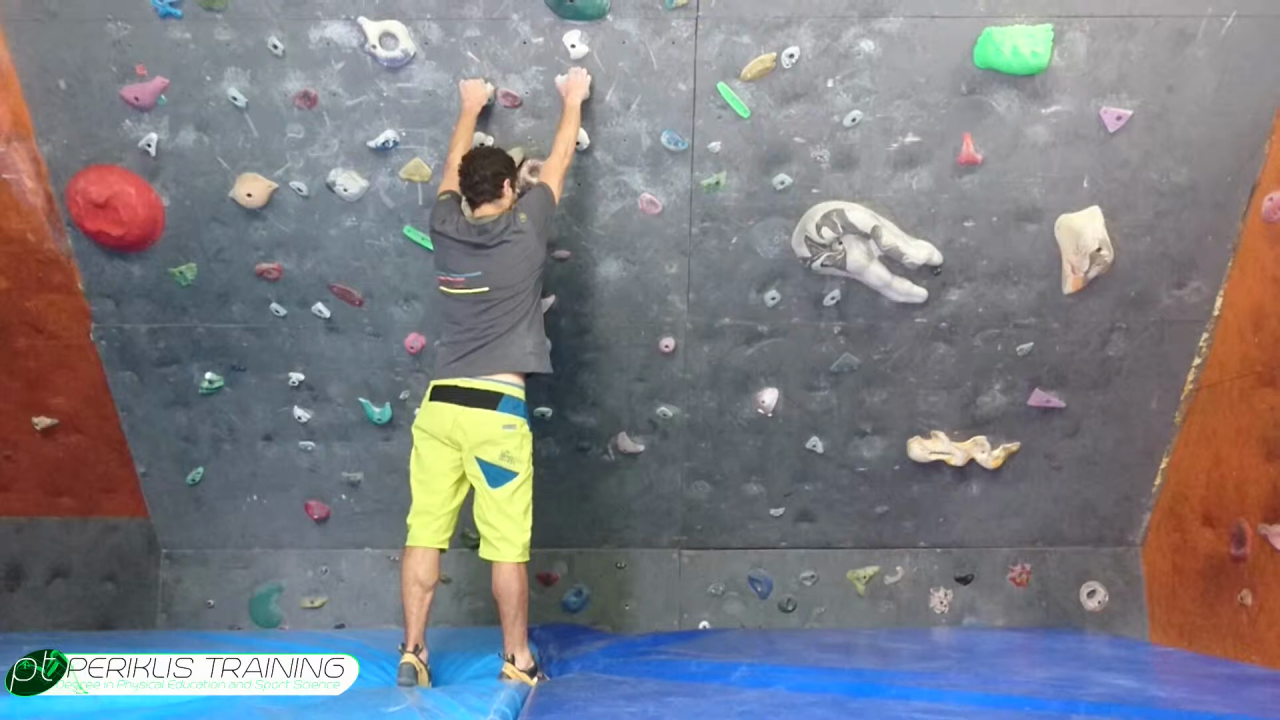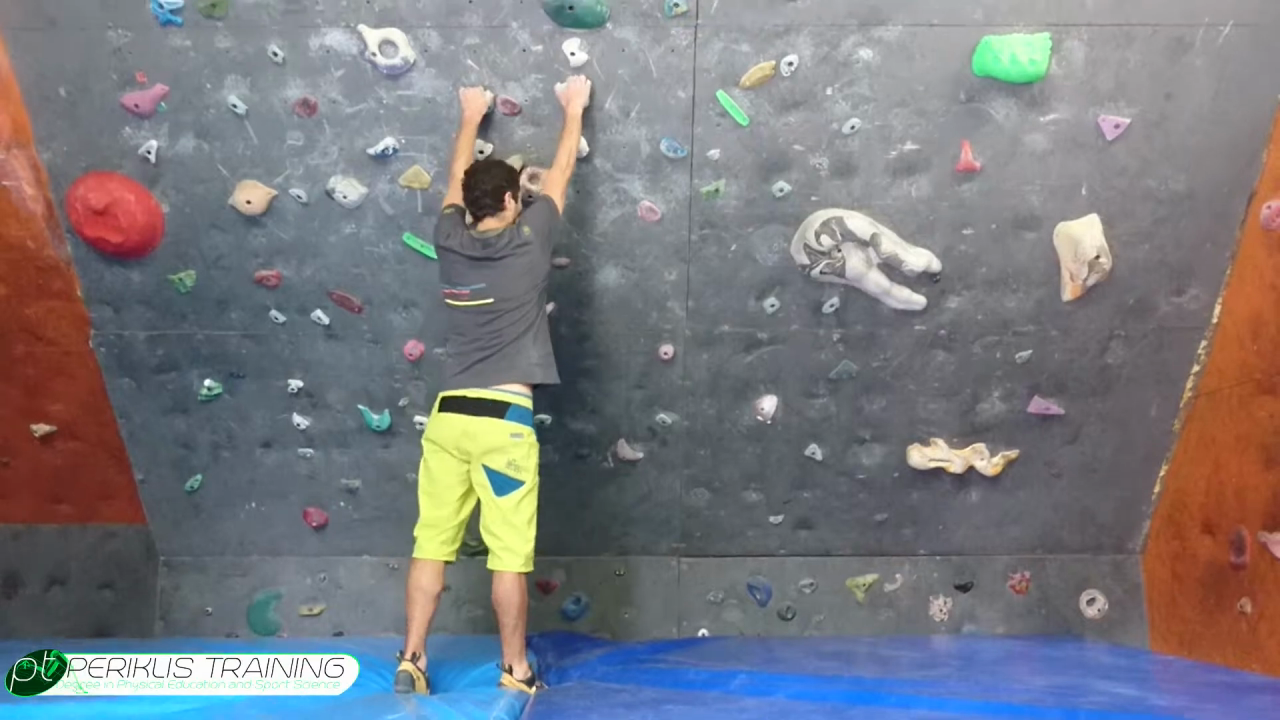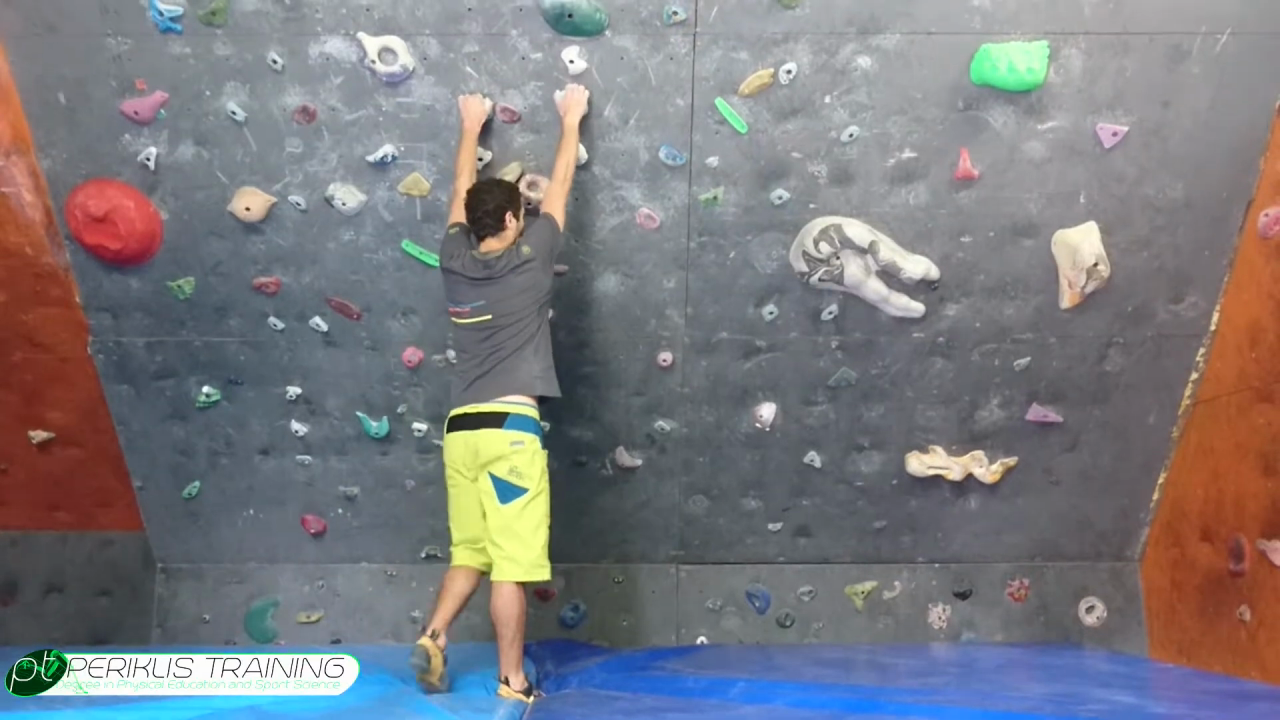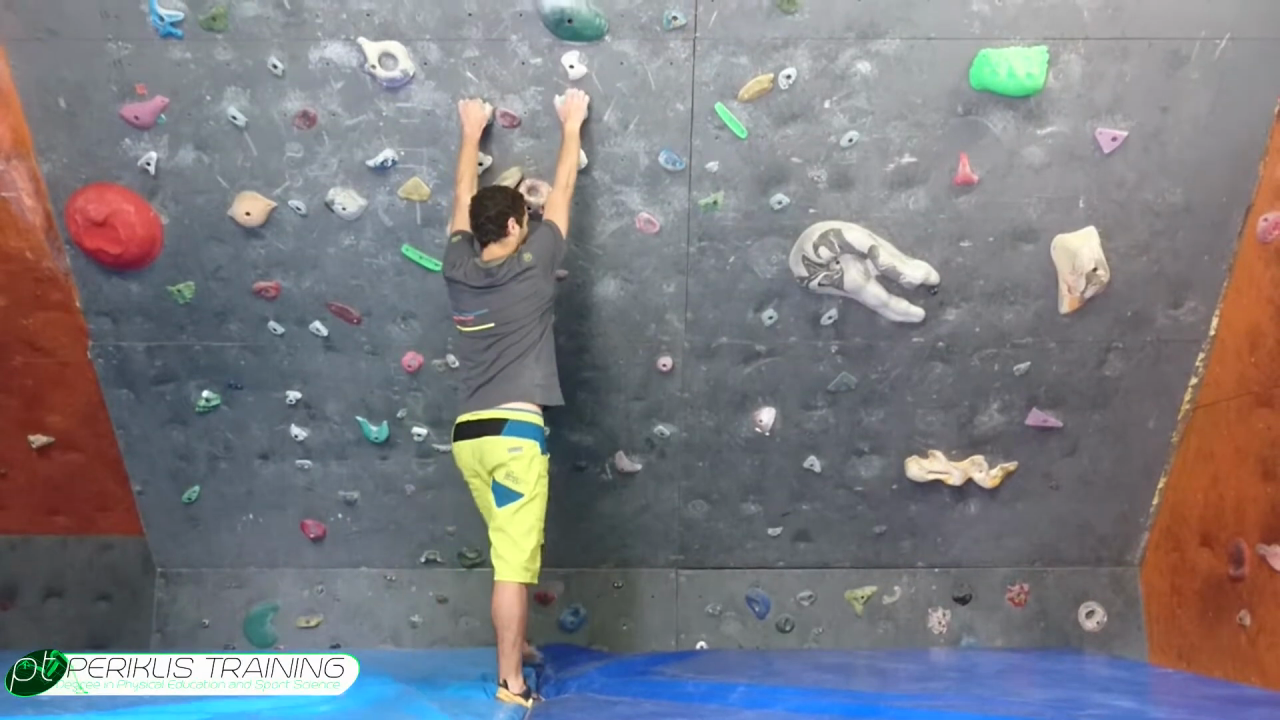
dt=0.3s
person 1, frame 1
left shoulder: (445, 229)
right shoulder: (524, 230)
left elbow: (453, 169)
right elbow: (558, 163)
left wrist: (470, 108)
right wrist: (573, 101)
left hip: (440, 404)
right hip: (496, 407)
left knee: (425, 532)
right knee: (507, 541)
left ankle: (411, 653)
right ankle: (517, 658)
person 1, frame 2
left shoulder: (449, 242)
right shoulder: (528, 241)
left elbow: (457, 179)
right elbow: (560, 174)
left wrist: (471, 116)
right wrist: (573, 111)
left hip: (448, 414)
right hip: (503, 415)
left knee: (432, 542)
right knee: (509, 552)
left ankle: (410, 660)
right ankle: (515, 669)
person 1, frame 3
left shoulder: (454, 260)
right shoulder: (529, 259)
left elbow: (462, 194)
right elbow: (560, 186)
left wrist: (471, 128)
right wrist: (571, 121)
left hip: (459, 429)
right hip: (511, 427)
left knee: (471, 551)
right knee: (513, 562)
left ankle: (432, 638)
right ankle: (511, 679)
person 1, frame 4
left shoulder: (457, 269)
right shoulder: (532, 266)
left elbow: (464, 200)
right elbow: (562, 194)
left wrist: (472, 131)
right wrist: (571, 127)
left hip: (467, 433)
right hip: (515, 431)
left knee: (520, 542)
right knee: (514, 562)
left ankle: (510, 645)
right ankle: (511, 684)
